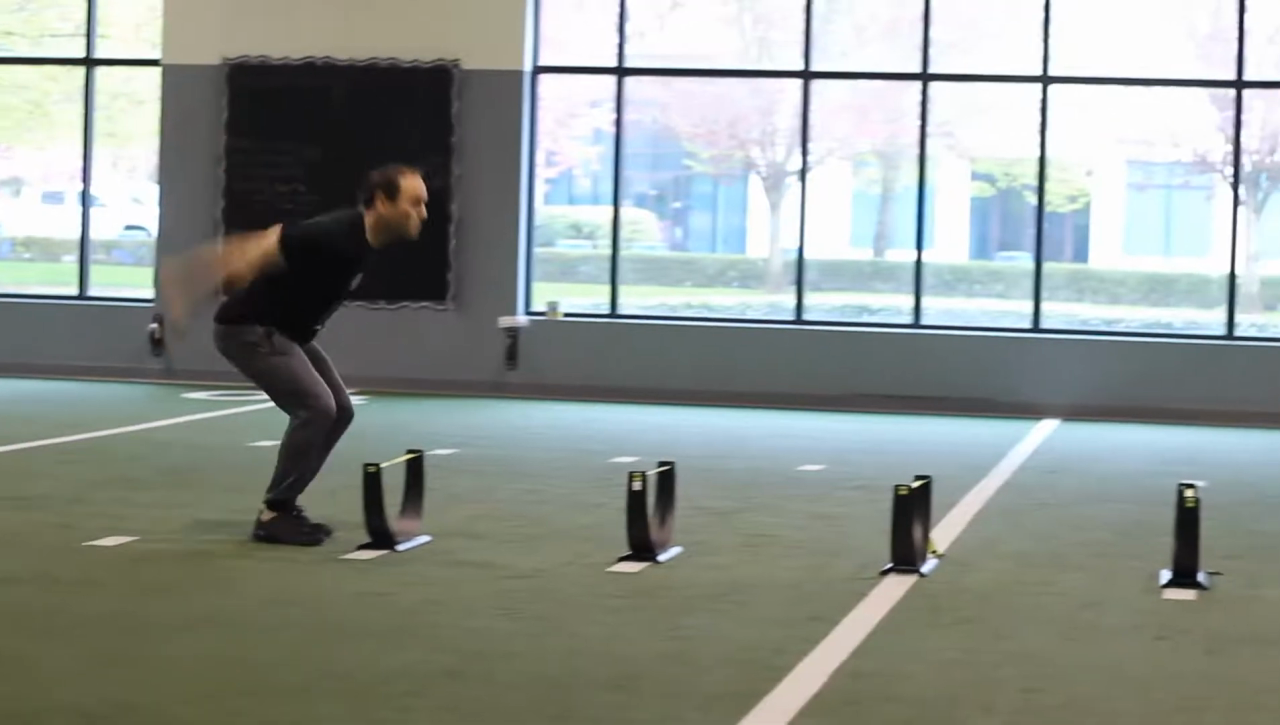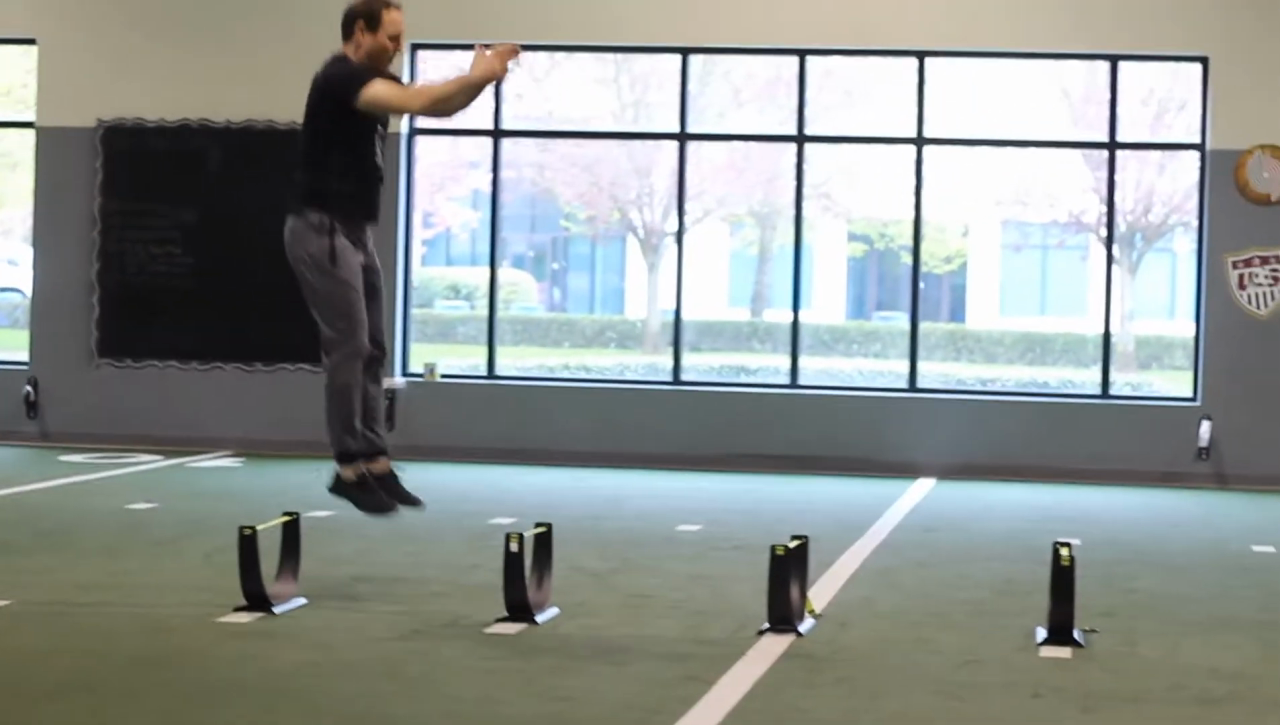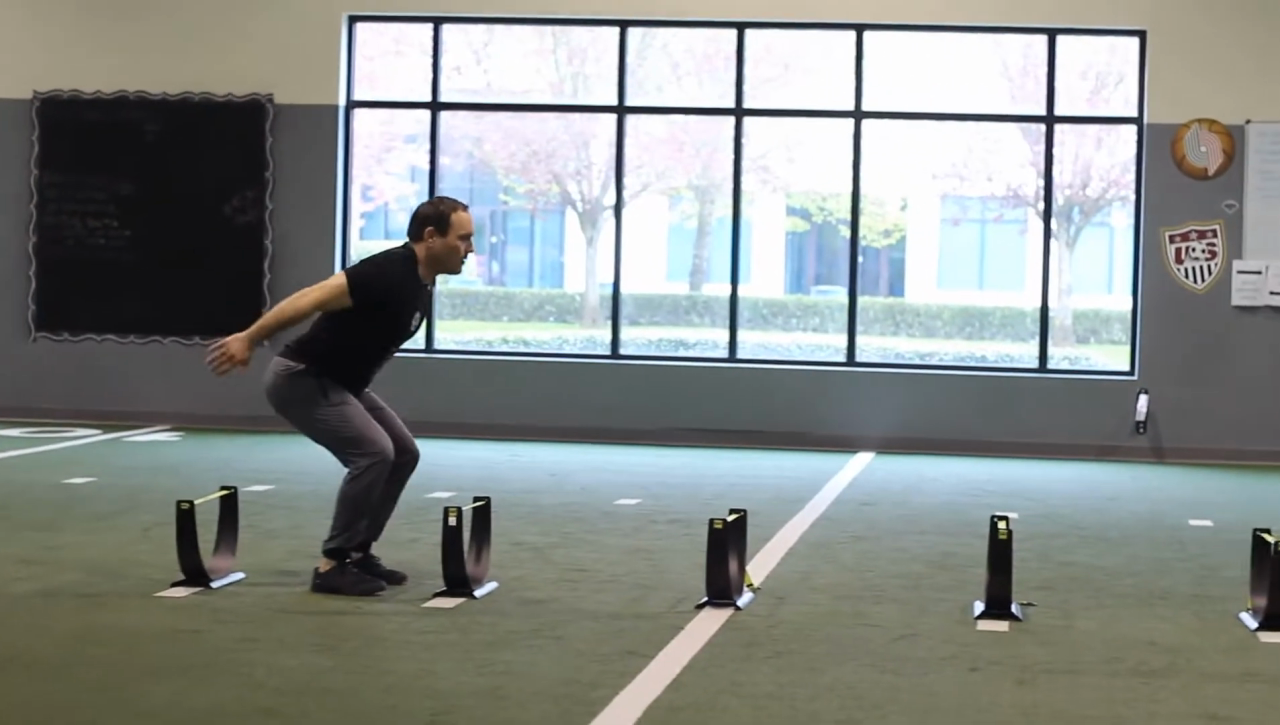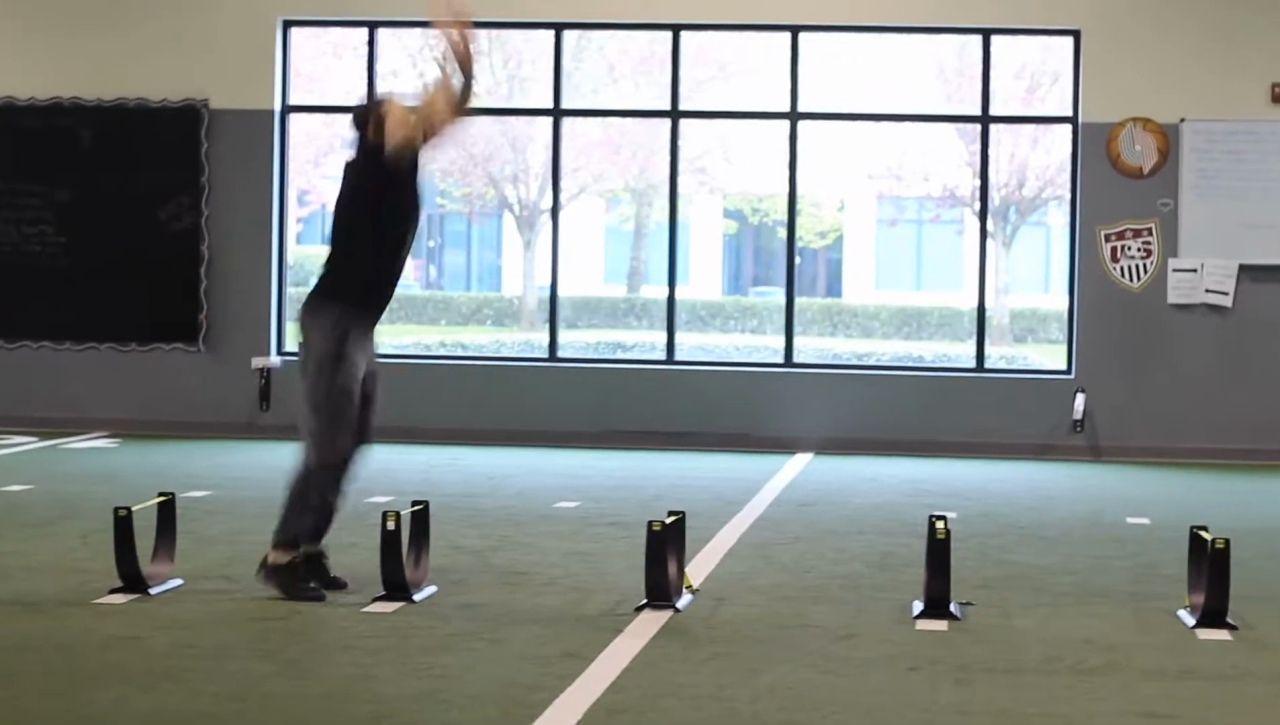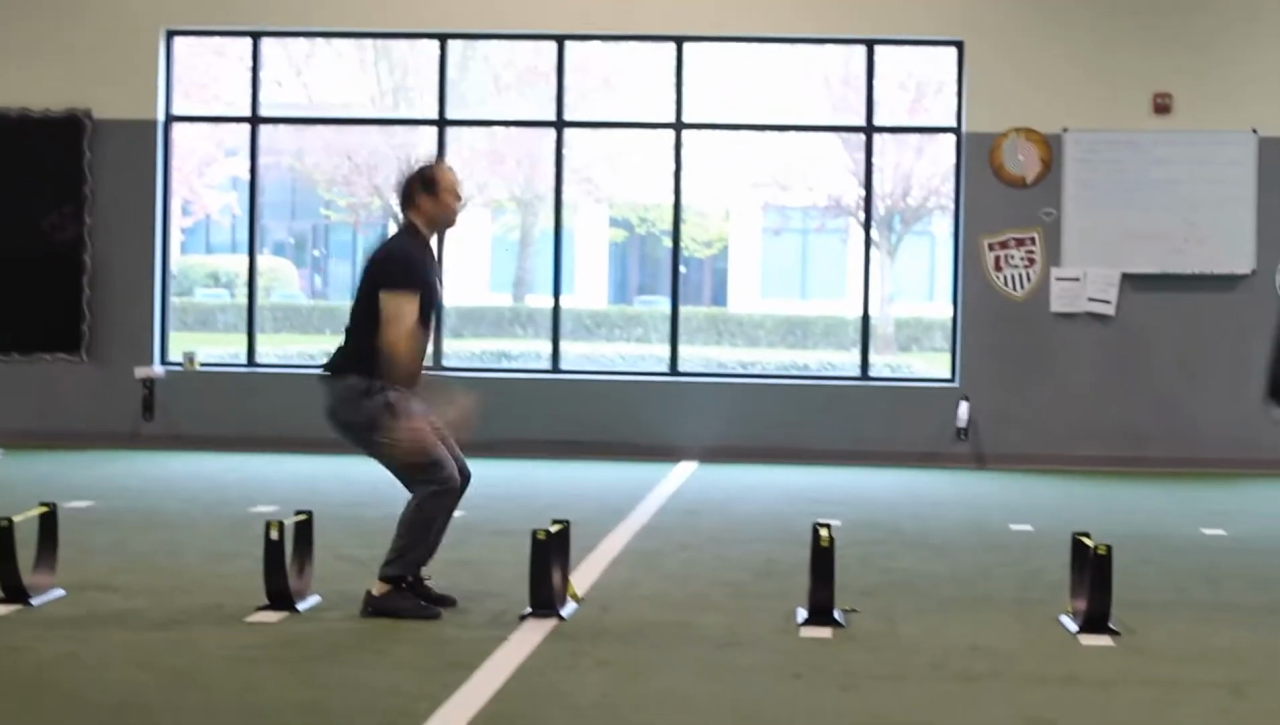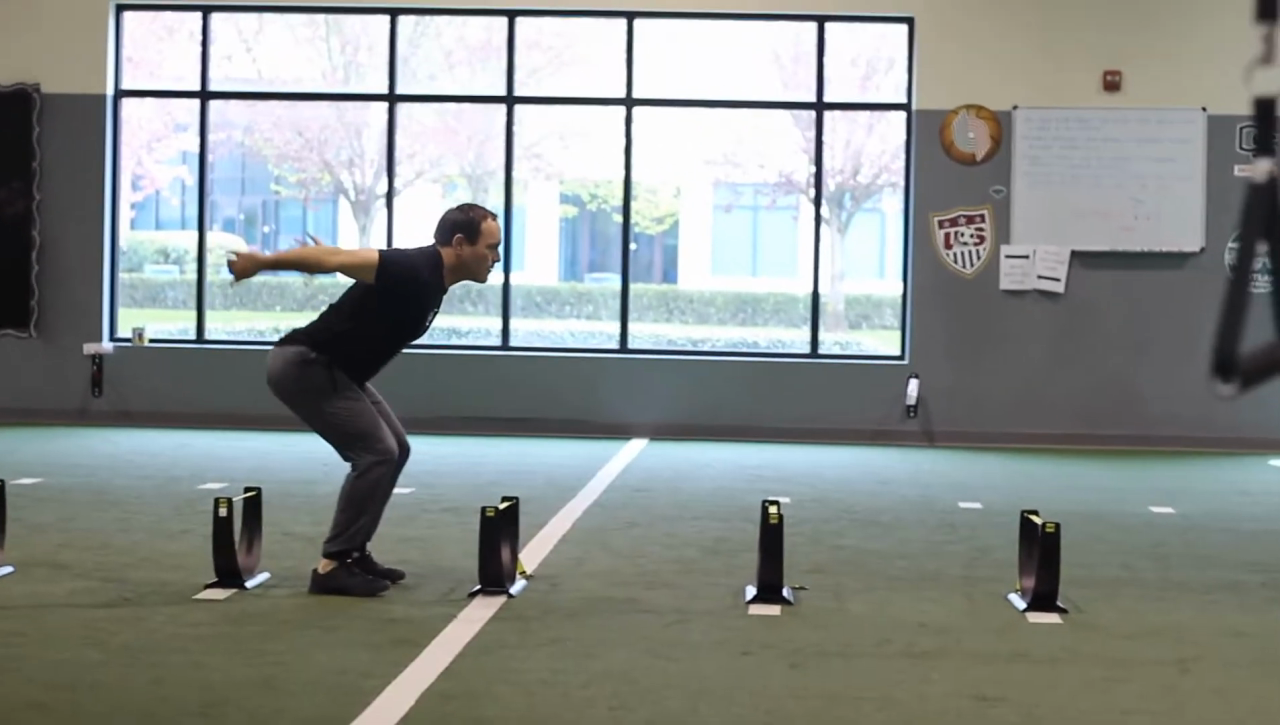
dt=0.7s
person 1, frame 1
left shoulder: (359, 230)
right shoulder: (333, 236)
right elbow: (256, 252)
right wrist: (188, 288)
left hip: (284, 329)
right hip: (248, 329)
left knee: (337, 412)
right knee: (317, 408)
left ankle: (283, 505)
right ankle: (275, 514)
person 1, frame 2
left shoulder: (374, 79)
right shoulder: (340, 77)
left elbow: (441, 108)
right elbow: (412, 103)
left wrist: (483, 75)
right wrist: (481, 74)
left hip: (355, 234)
right hip: (321, 230)
left knee: (371, 352)
right knee: (348, 349)
left ankle: (375, 462)
right ankle: (351, 468)
person 1, frame 3
left shoulder: (422, 284)
right shoulder: (388, 273)
right elbow: (313, 297)
right wrist: (248, 339)
left hip: (339, 380)
right hip: (301, 379)
left knee: (403, 453)
right knee: (374, 453)
left ankle: (357, 552)
right ankle: (334, 563)
person 1, frame 4
left shoulder: (395, 165)
right shoulder: (373, 167)
left elbow: (446, 113)
right elbow: (421, 129)
left wrist: (465, 64)
right wrist: (459, 64)
left hip: (354, 325)
right hip: (334, 324)
left knee: (346, 443)
right knee: (330, 446)
left ankle: (305, 547)
right ankle: (285, 556)
person 1, frame 5
left shoulder: (414, 252)
right shoulder: (405, 257)
right elbow: (397, 338)
right wrist: (407, 421)
left hip: (380, 386)
right hip: (364, 389)
left knee: (455, 475)
right knee: (440, 478)
left ankle: (406, 577)
right ankle: (387, 588)
person 1, frame 6
left shoulder: (431, 275)
right shoulder: (414, 272)
left elbow: (345, 258)
right elbow: (338, 259)
left wrist: (320, 254)
right wrist: (263, 263)
left hip: (332, 368)
right hip: (304, 365)
left knee: (393, 450)
right knee: (377, 453)
left ankle: (351, 553)
right ankle: (333, 564)
